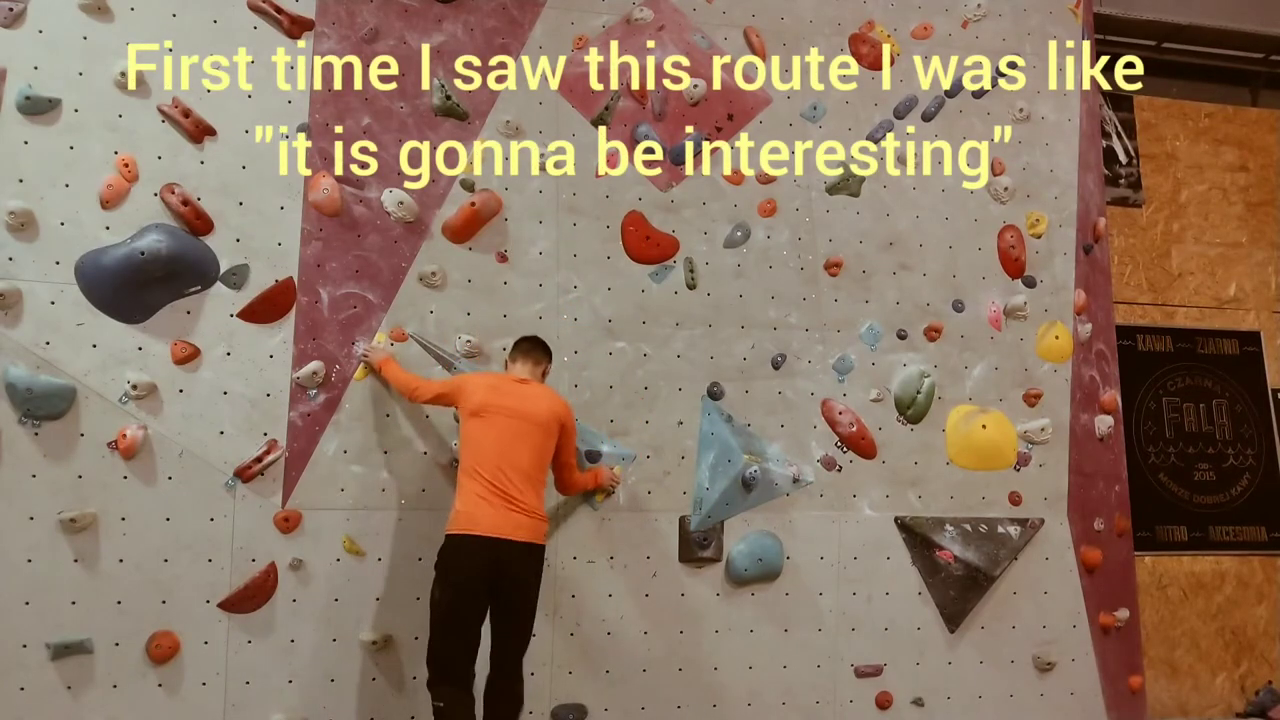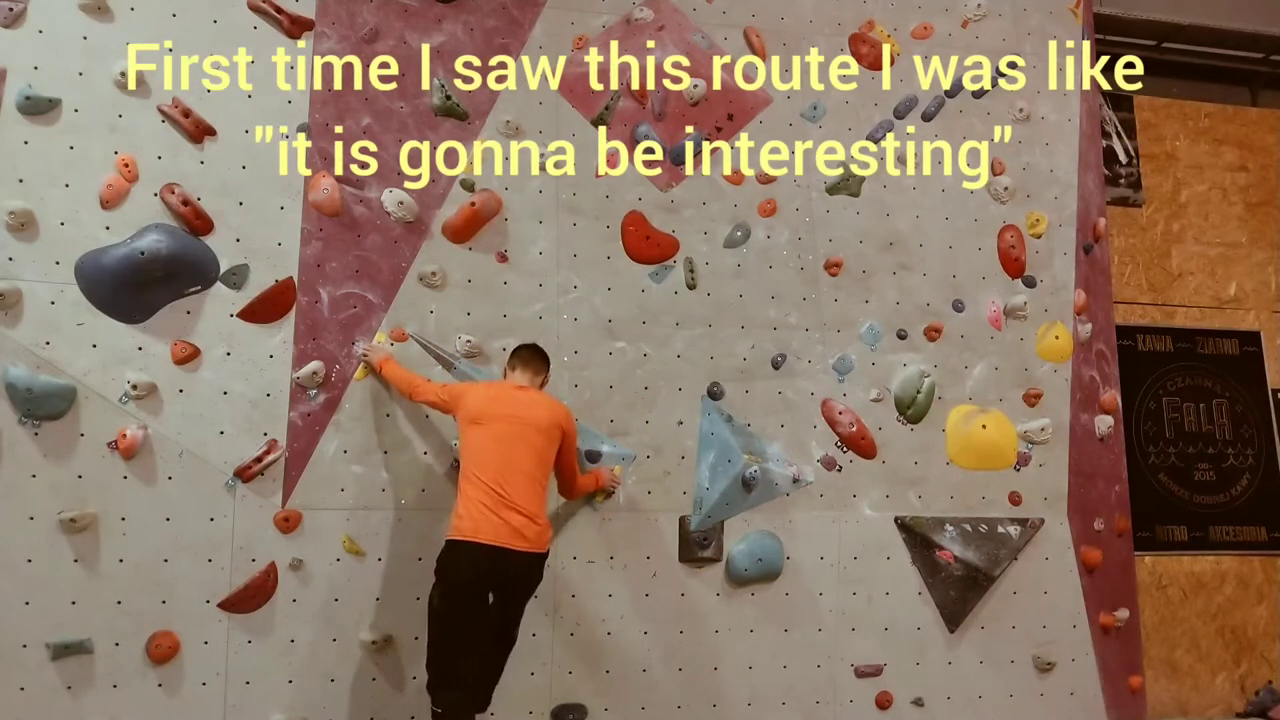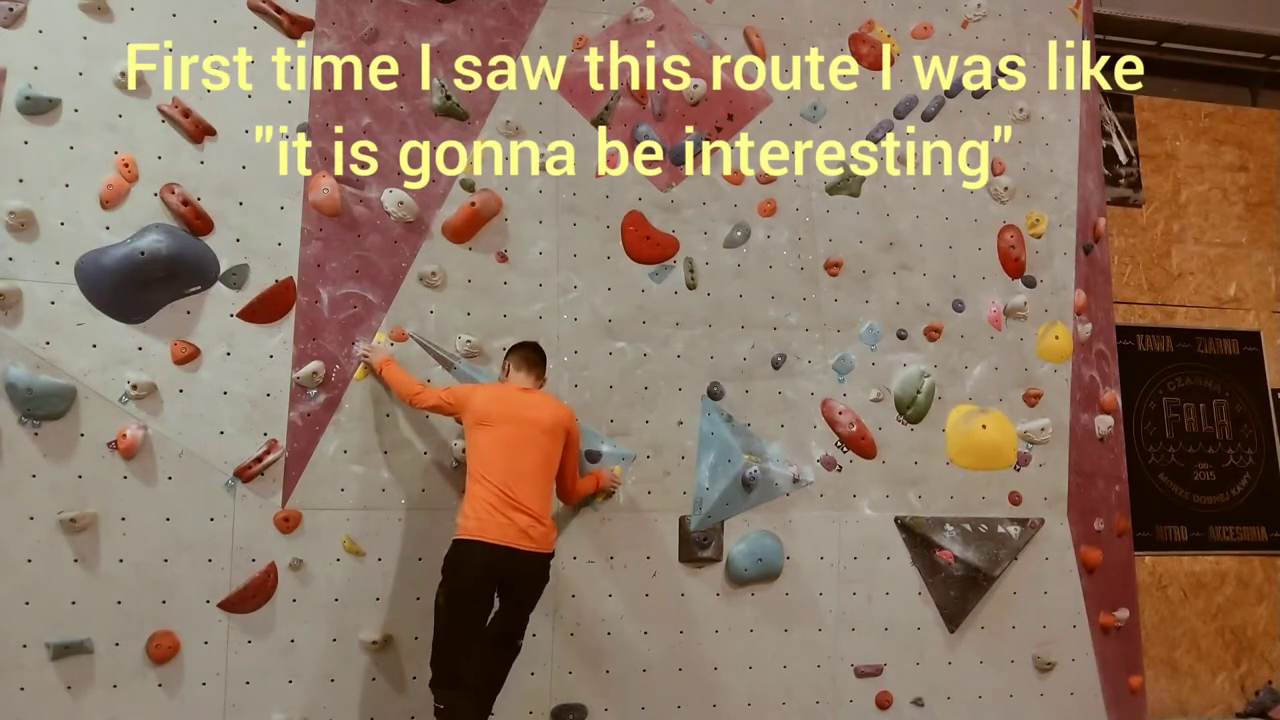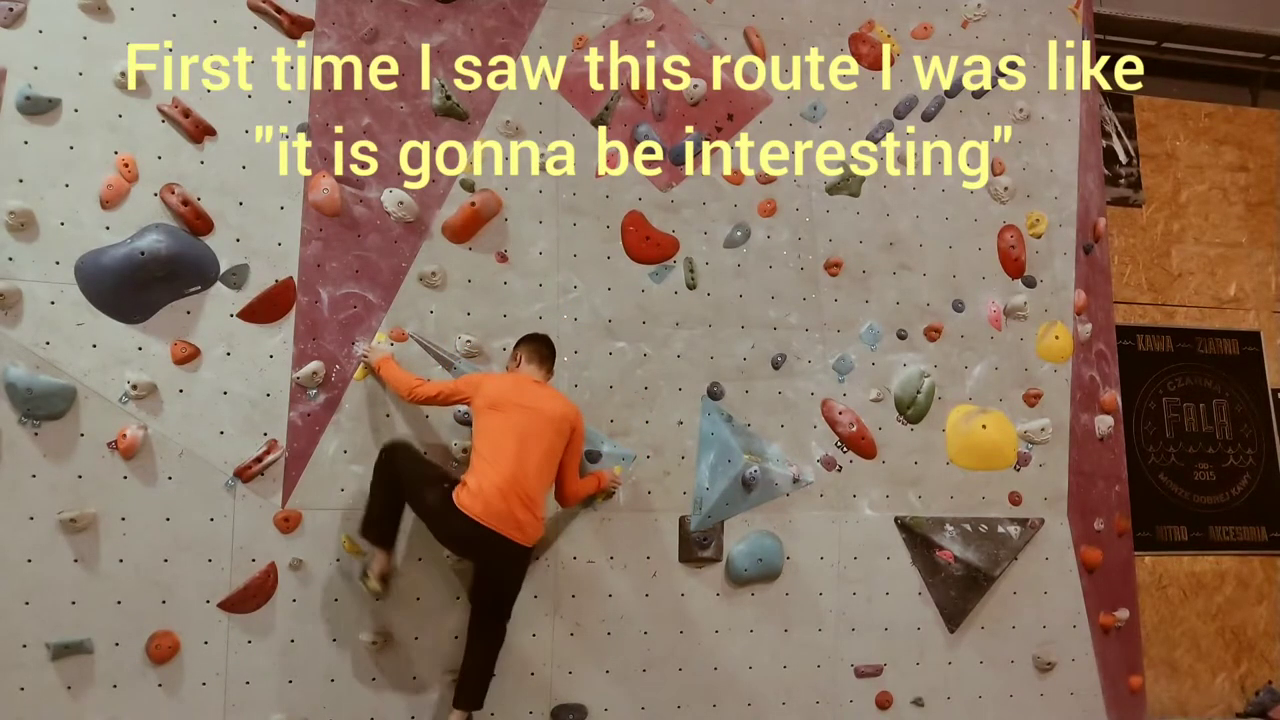
dt=0.5s
person 1, frame 1
left shoulder: (472, 387)
right shoulder: (558, 408)
left elbow: (415, 389)
right elbow: (567, 483)
left wrist: (383, 362)
right wrist: (597, 478)
left hip: (468, 539)
right hip: (526, 544)
left knee: (449, 667)
right knee: (508, 664)
person 1, frame 2
left shoulder: (470, 395)
right shoulder: (559, 414)
left elbow: (416, 388)
right elbow: (570, 488)
left wrist: (383, 362)
right wrist: (598, 479)
left hip: (469, 545)
right hip: (528, 551)
left knee: (449, 667)
right knee: (499, 634)
person 1, frame 3
left shoulder: (476, 398)
right shoulder: (563, 416)
left elbow: (417, 395)
right elbow: (568, 493)
left wrist: (384, 363)
right wrist: (599, 480)
left hip: (476, 545)
right hip: (534, 554)
left knee: (453, 667)
right knee: (503, 644)
person 1, frame 4
left shoulder: (488, 384)
right shoulder: (569, 414)
left elbow: (416, 391)
right elbow: (567, 494)
left wrist: (383, 361)
right wrist: (599, 480)
left hip: (467, 519)
right hip: (517, 542)
left knee: (395, 455)
right knee: (490, 626)
left ankle: (380, 566)
